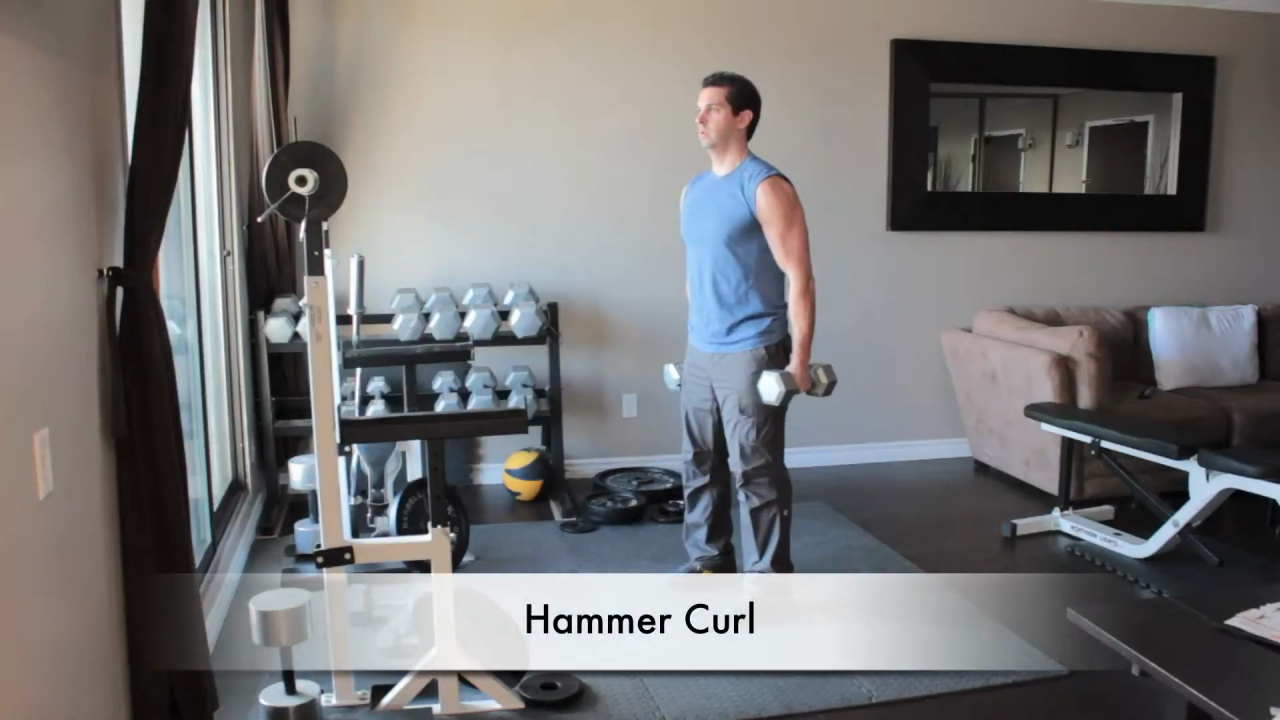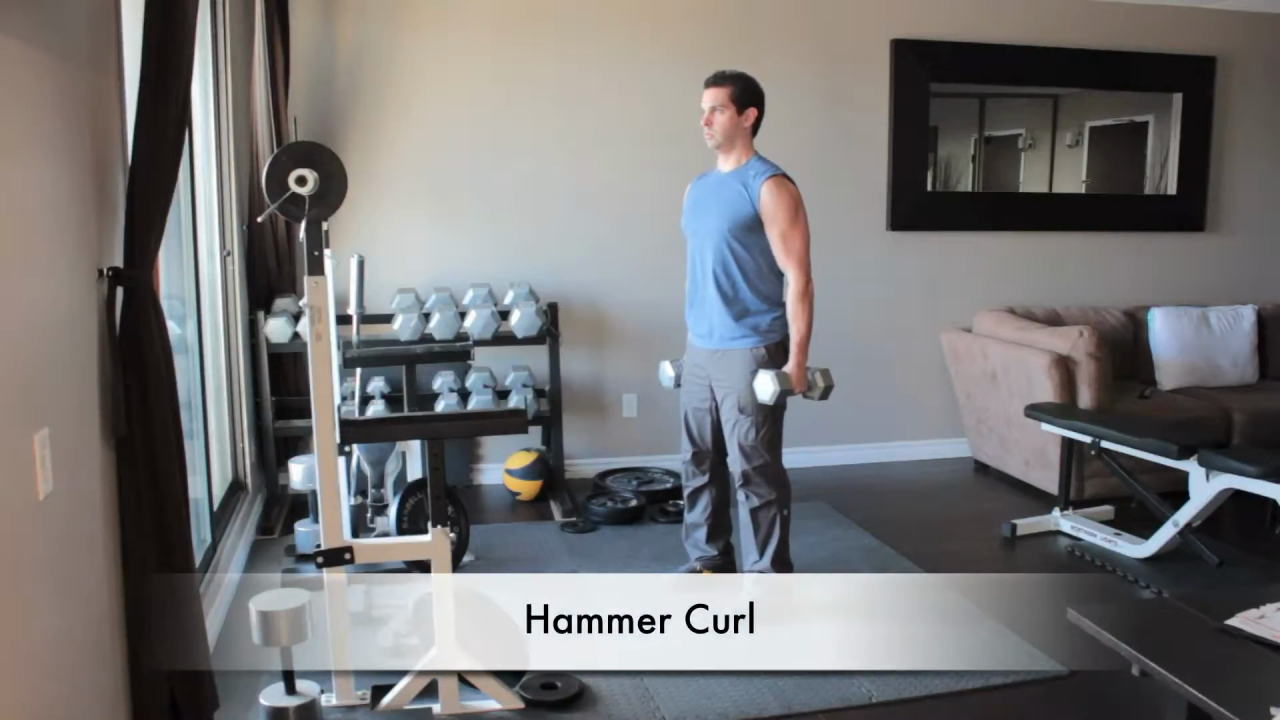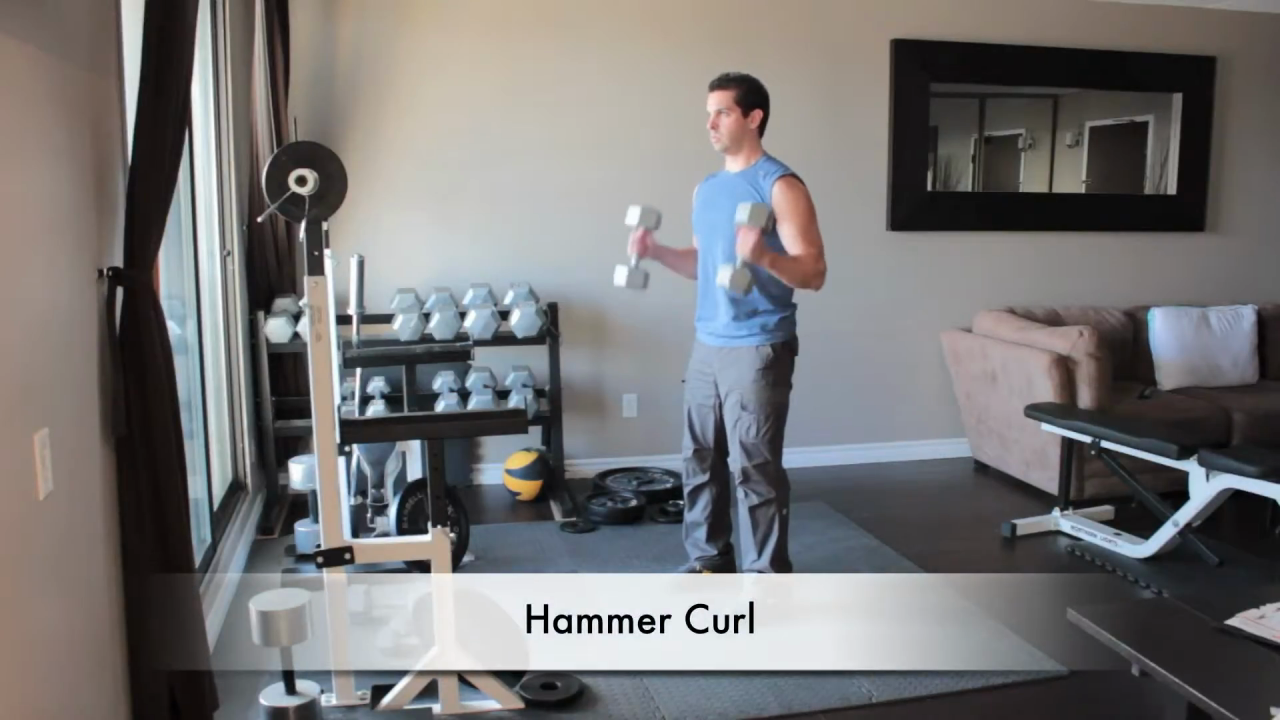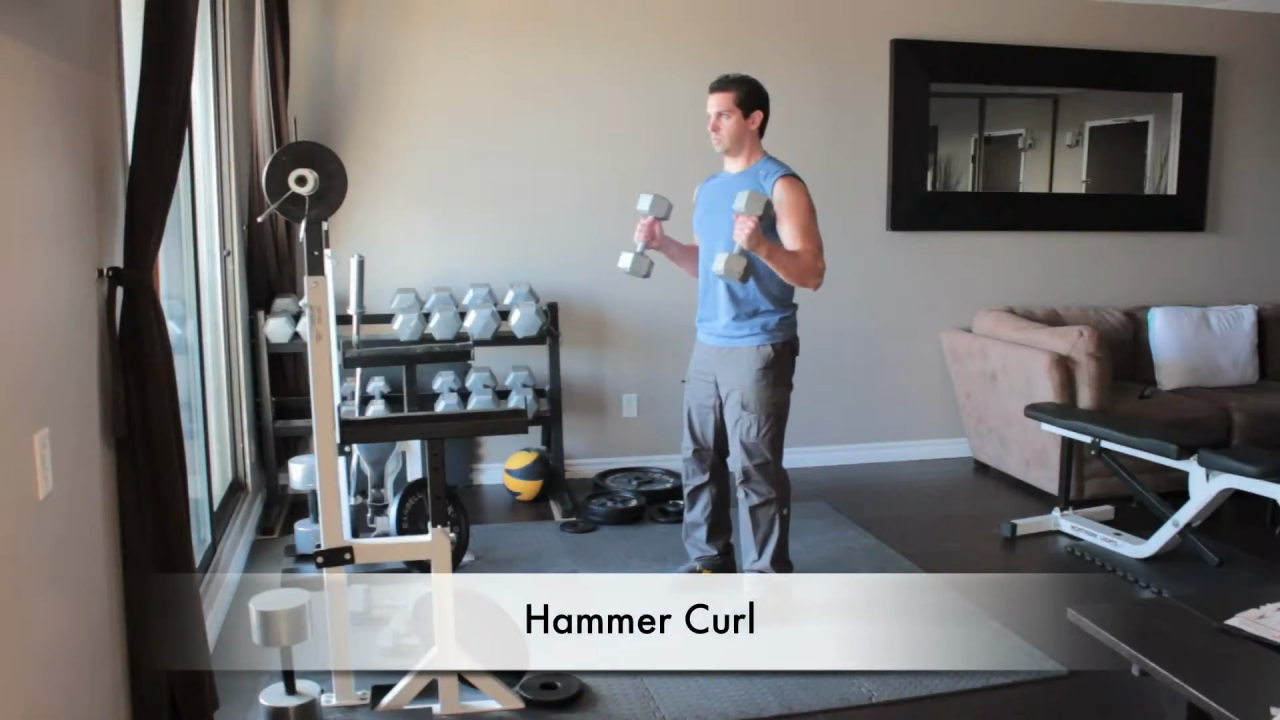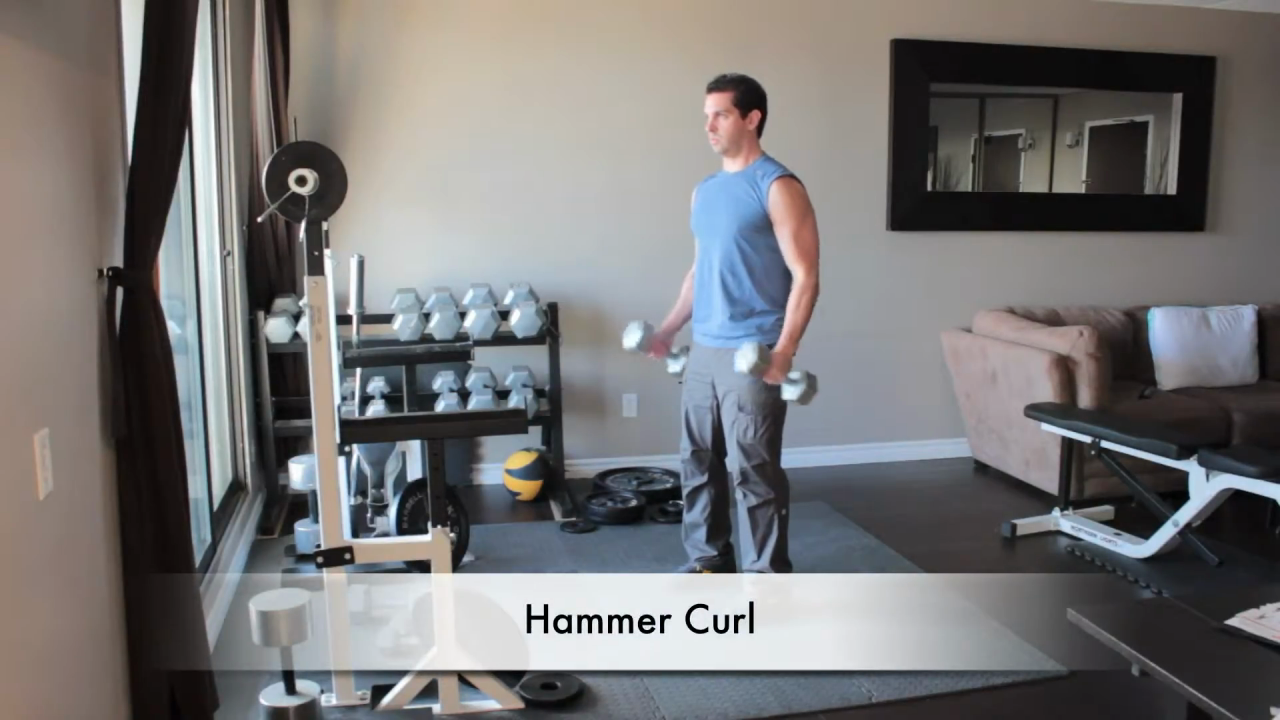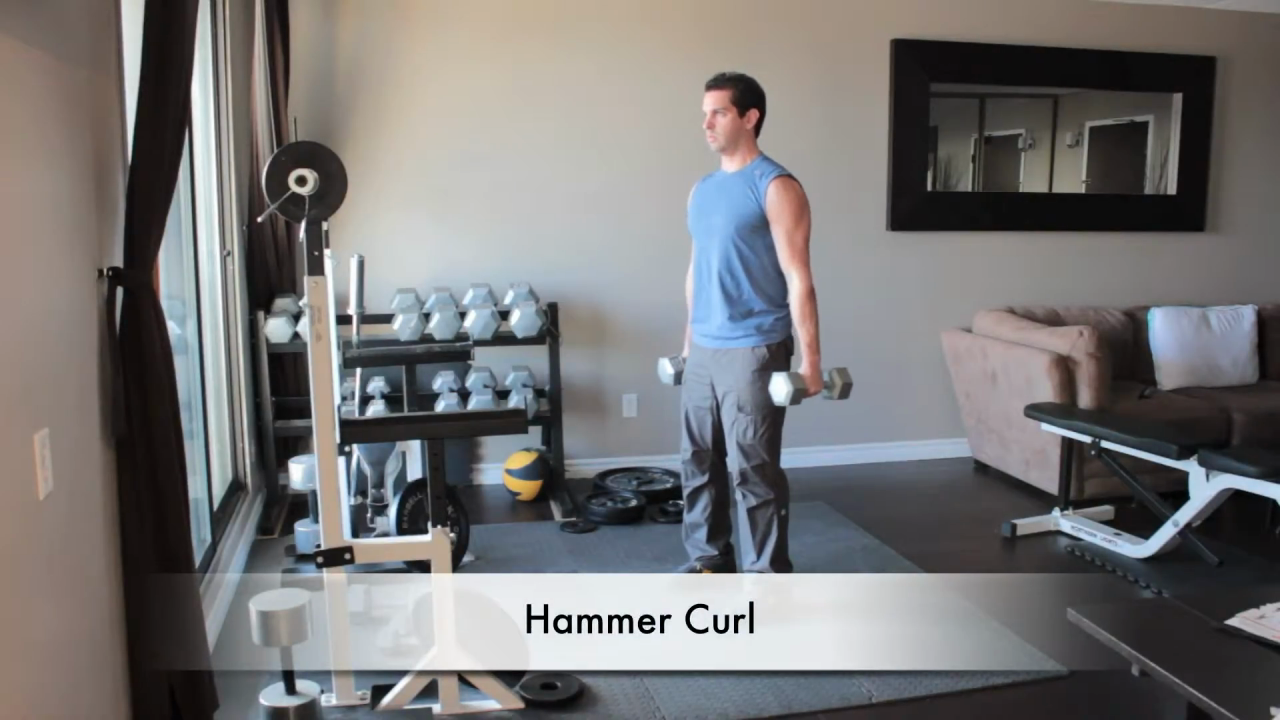
dt=0.7s
person 1, frame 1
left shoulder: (766, 188)
right shoulder: (692, 191)
left elbow: (799, 277)
left wrist: (799, 358)
left hip: (751, 354)
right hip: (700, 353)
left knee: (756, 471)
right knee: (700, 464)
left ankle: (769, 577)
right ankle: (709, 556)
person 1, frame 2
left shoulder: (771, 187)
right shoulder: (697, 187)
left elbow: (798, 278)
left wrist: (796, 359)
left hip: (751, 353)
right hip: (699, 351)
left knee: (754, 470)
right knee: (699, 464)
left ankle: (768, 577)
right ankle: (708, 559)
person 1, frame 3
left shoulder: (781, 186)
right shoulder: (707, 188)
left elbow: (814, 273)
left wrist: (764, 256)
right wrist: (658, 251)
left hip: (758, 350)
right hip: (707, 346)
left knee: (755, 468)
right knee: (700, 459)
left ankle: (766, 577)
right ankle: (709, 559)
person 1, frame 4
left shoulder: (782, 186)
right shoulder: (707, 188)
left elbow: (812, 273)
left wrist: (762, 246)
right wrist: (664, 244)
left hip: (759, 350)
right hip: (707, 346)
left knee: (755, 469)
right knee: (699, 460)
left ankle: (766, 576)
right ankle: (708, 559)
person 1, frame 5
left shoulder: (778, 188)
right shoulder: (704, 190)
left elbow: (805, 276)
left wrist: (784, 350)
right wrist: (669, 328)
right hip: (704, 350)
left knee: (754, 470)
right knee: (698, 461)
left ankle: (767, 575)
right ankle: (708, 559)
person 1, frame 6
left shoulder: (776, 187)
right shoulder: (702, 189)
left elbow: (798, 278)
left wrist: (809, 359)
right wrist: (689, 341)
left hip: (753, 352)
right hip: (702, 350)
left knee: (753, 470)
right knee: (698, 462)
left ankle: (766, 575)
right ankle: (709, 559)
